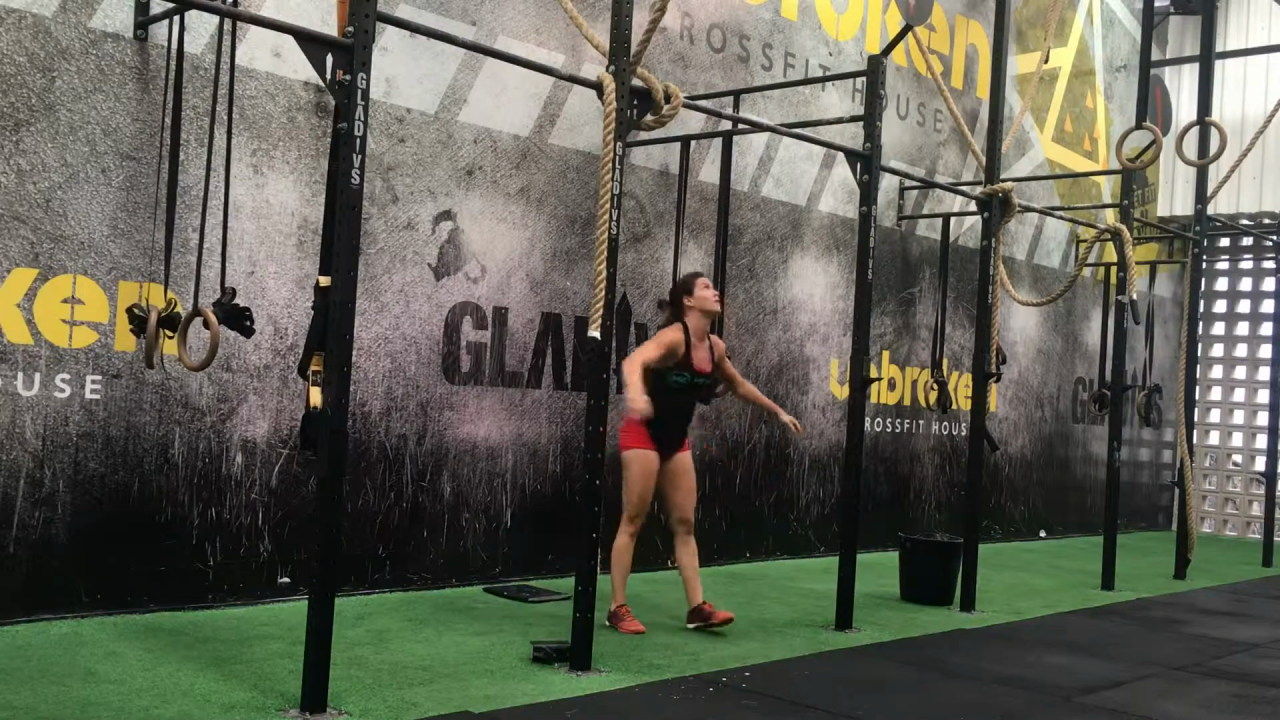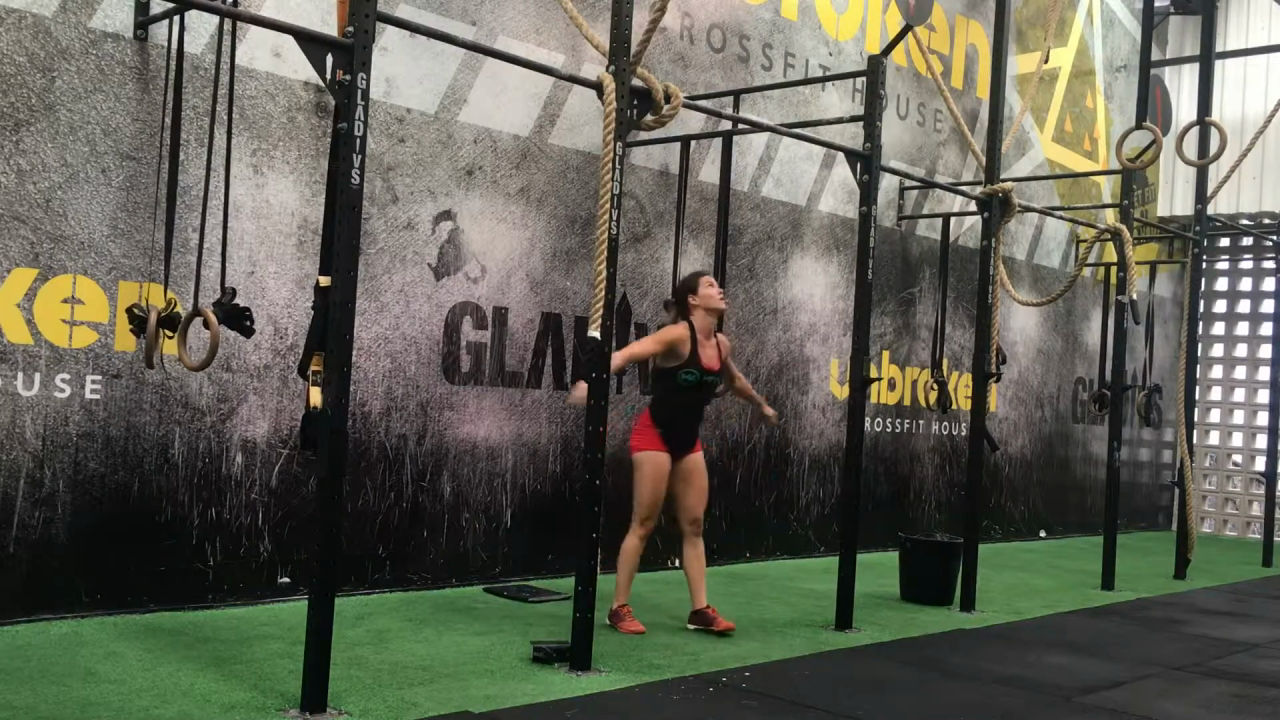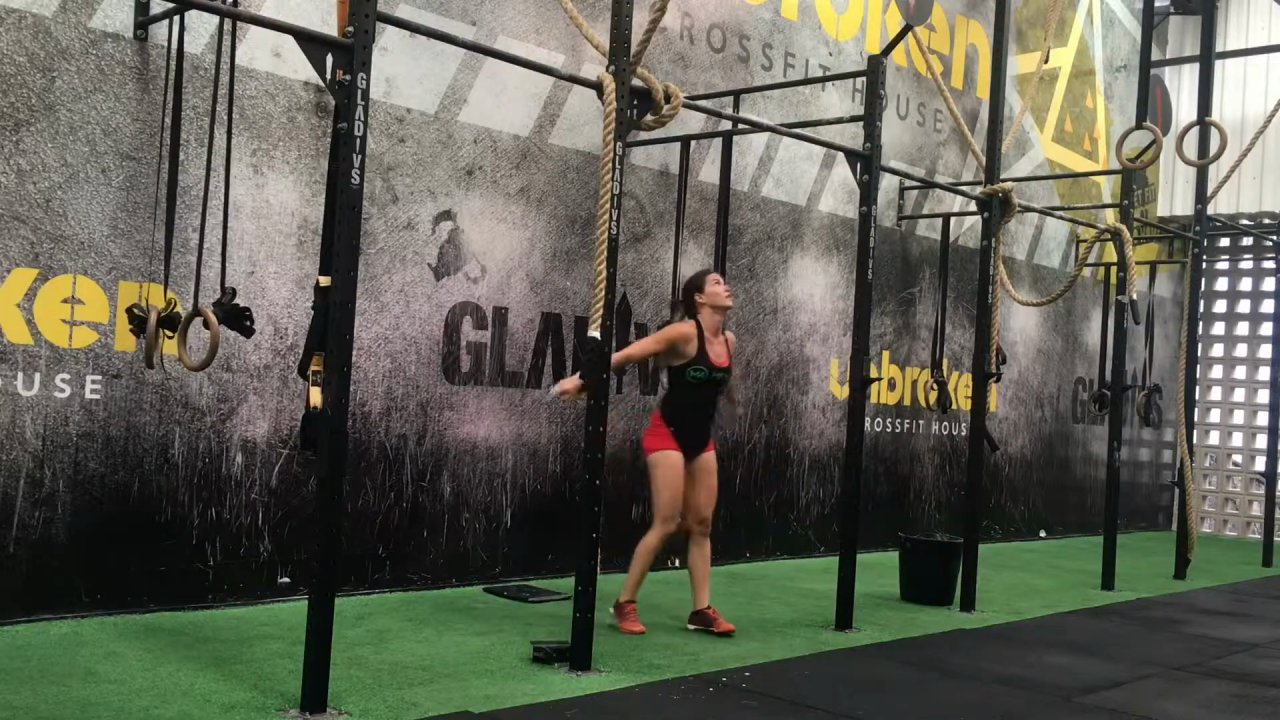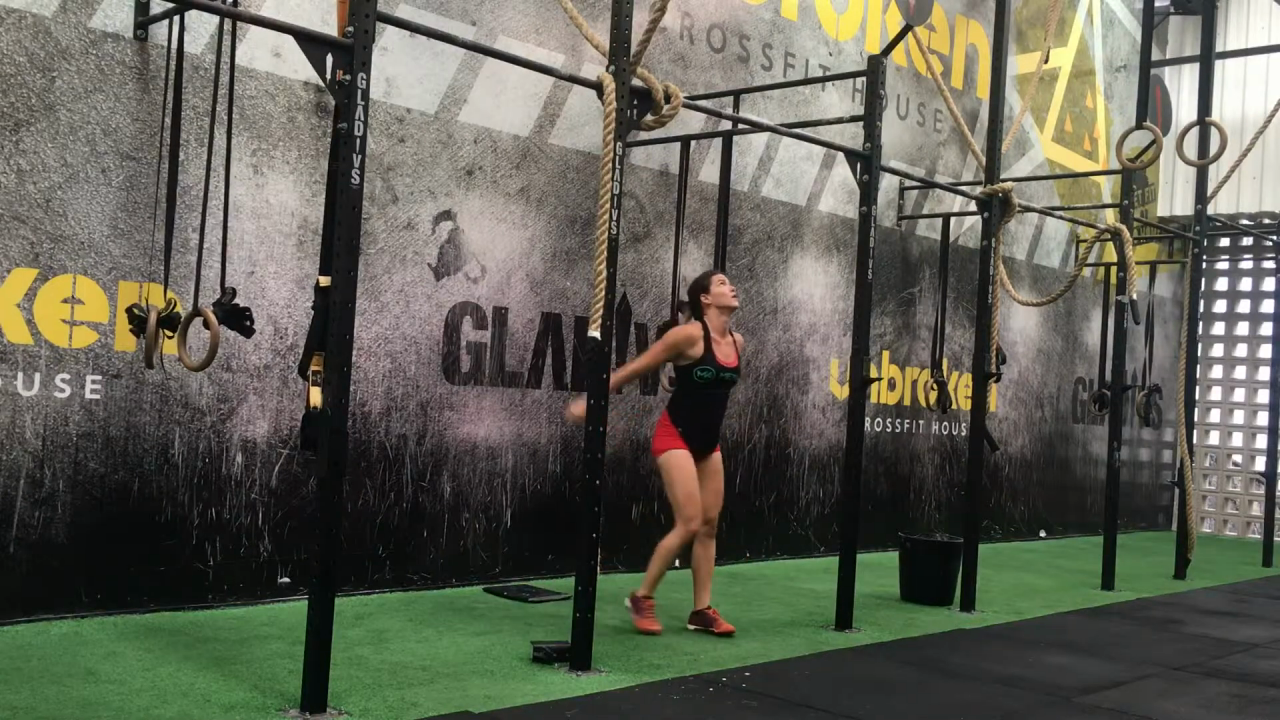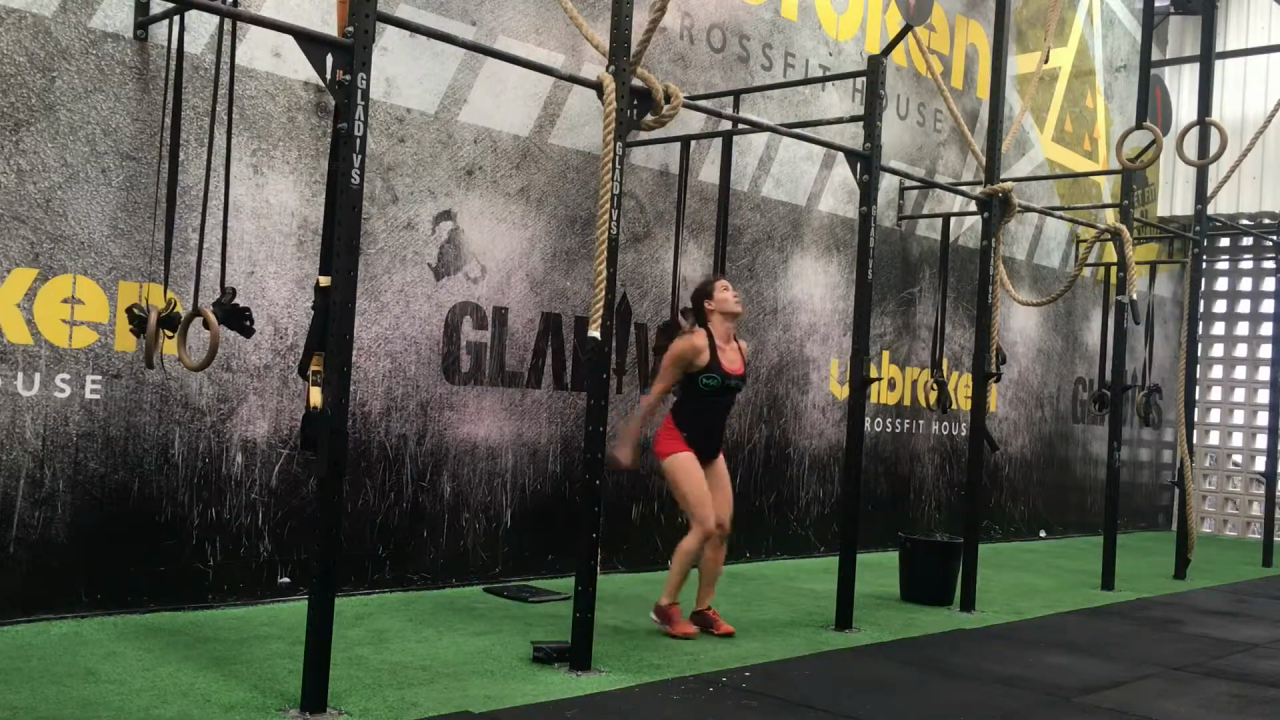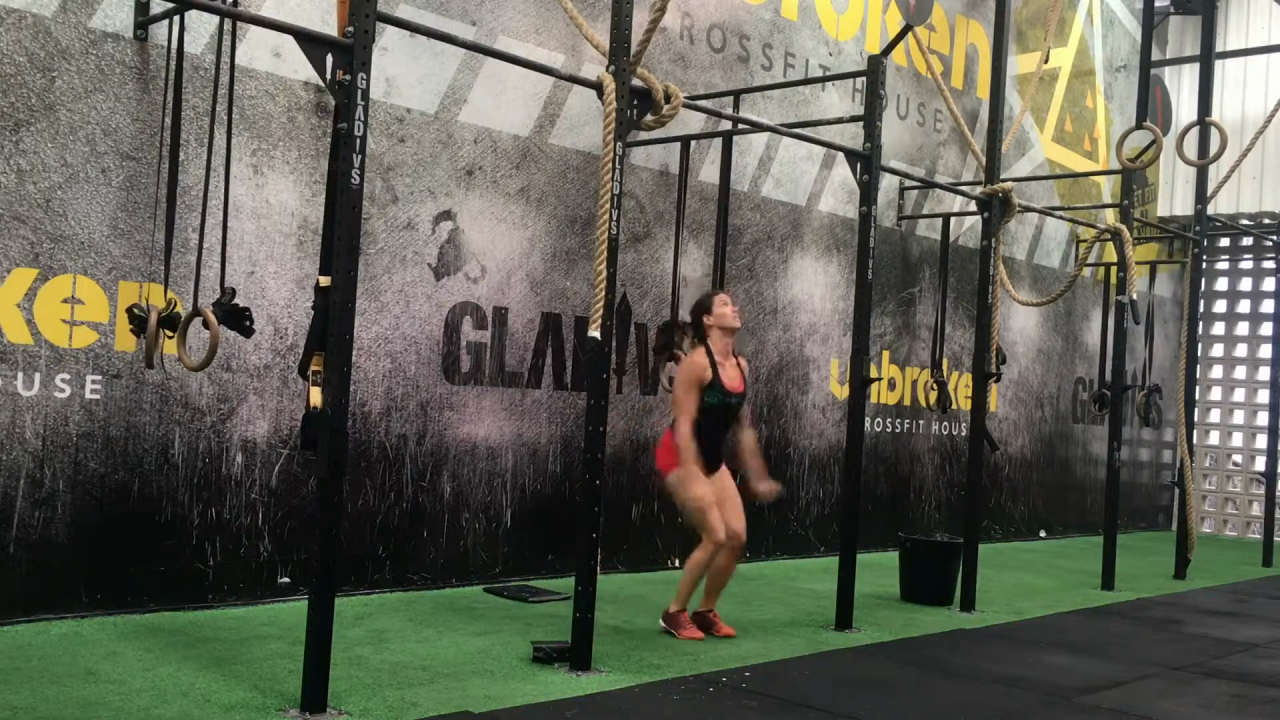
dt=0.1s
person 1, frame 1
left shoulder: (713, 346)
right shoulder: (673, 336)
left elbow: (739, 385)
right elbow: (632, 362)
left wrist: (780, 413)
right wrist: (635, 390)
left hip: (674, 443)
right hip: (644, 434)
left knee: (684, 524)
right knee: (633, 522)
left ankle: (697, 607)
right ankle: (617, 608)
person 1, frame 2
left shoulder: (722, 344)
right shoulder: (678, 335)
left elbow: (732, 380)
right elbow: (626, 353)
left wrist: (761, 404)
left hip: (689, 440)
right hip: (656, 436)
left knee: (694, 526)
right knee: (644, 524)
left ankle: (701, 610)
right ankle: (619, 608)
person 1, frame 3
left shoulder: (728, 340)
right shoulder: (683, 333)
right elbow: (625, 356)
left wrist: (730, 395)
right wrist: (579, 379)
left hip: (702, 441)
right hip: (667, 435)
left knee: (702, 525)
right knee: (667, 524)
left ankle: (702, 609)
right ankle: (624, 602)
person 1, frame 4
left shoulder: (736, 341)
right shoulder: (689, 335)
right elbow: (634, 368)
right wrist: (588, 399)
left hip: (709, 442)
right hip: (676, 436)
left knee: (709, 526)
right knee: (688, 525)
left ankle: (703, 609)
right ankle: (642, 597)
person 1, frame 5
left shoulder: (742, 349)
right shoulder: (694, 343)
right elbow: (655, 394)
right wrist: (628, 443)
left hip: (711, 448)
right hip: (678, 442)
left knee: (723, 529)
right knee: (706, 528)
left ankle: (704, 609)
right ankle: (668, 607)
person 1, frame 6
left shoulder: (739, 365)
right shoulder: (697, 361)
left elbow: (743, 427)
right elbow: (683, 424)
left wrist: (758, 475)
right wrist: (692, 477)
left hip: (711, 461)
right hip: (681, 455)
left knee: (737, 536)
right knee: (717, 537)
left ankle: (705, 611)
right ankle: (675, 612)
